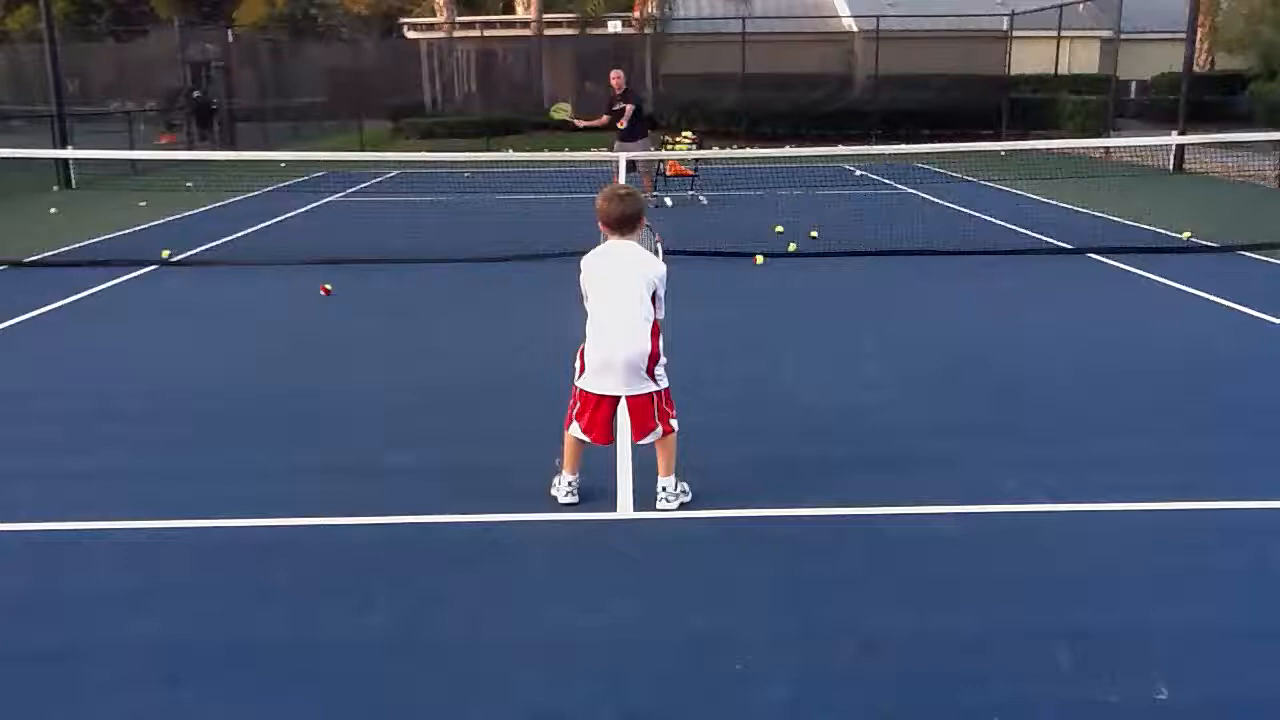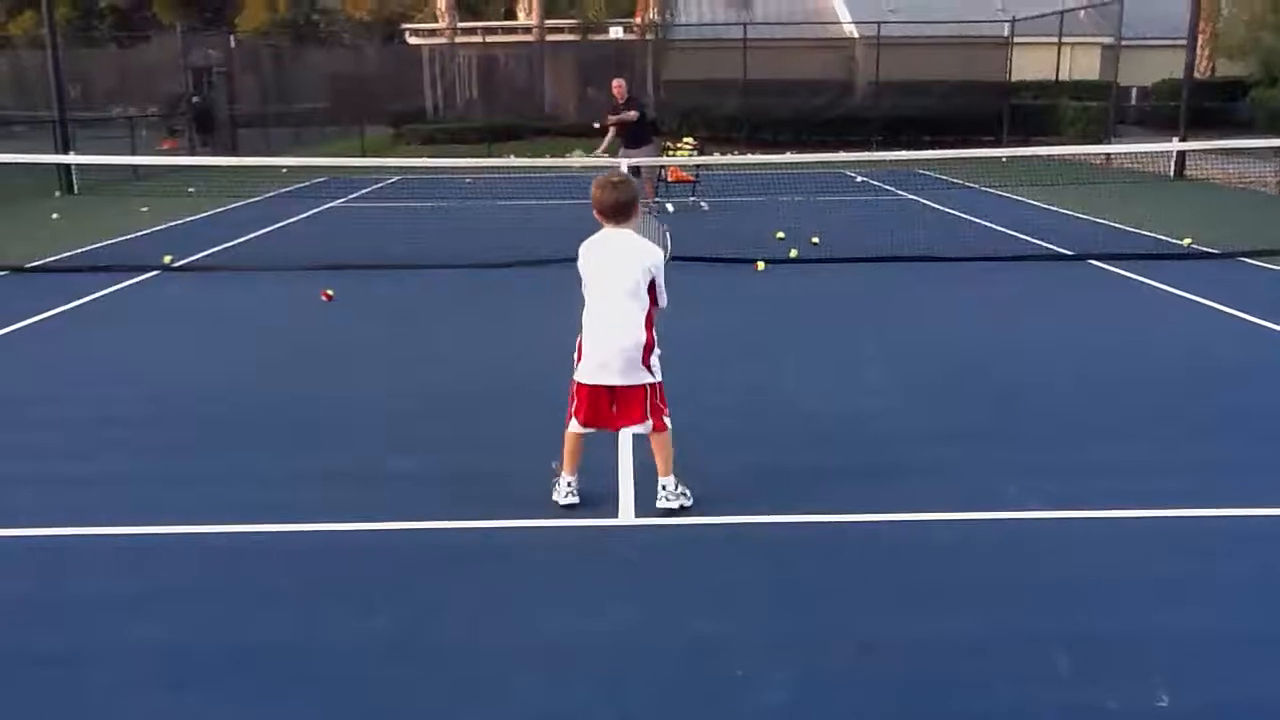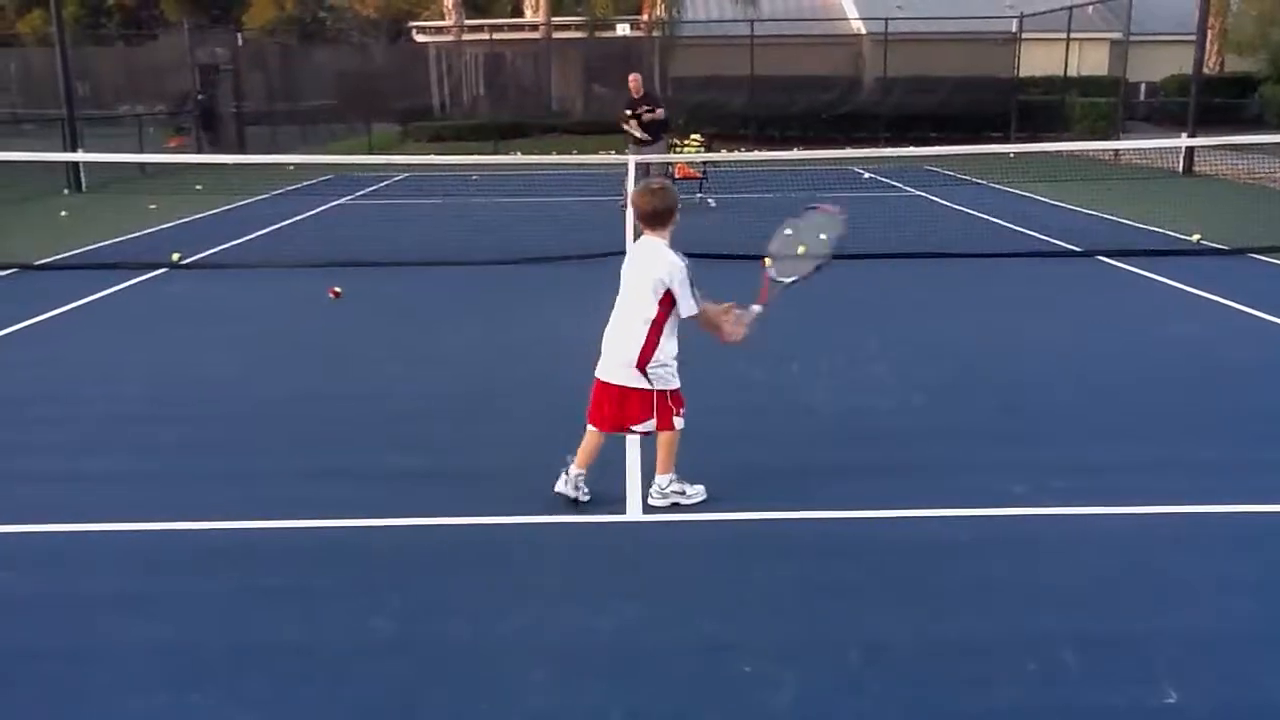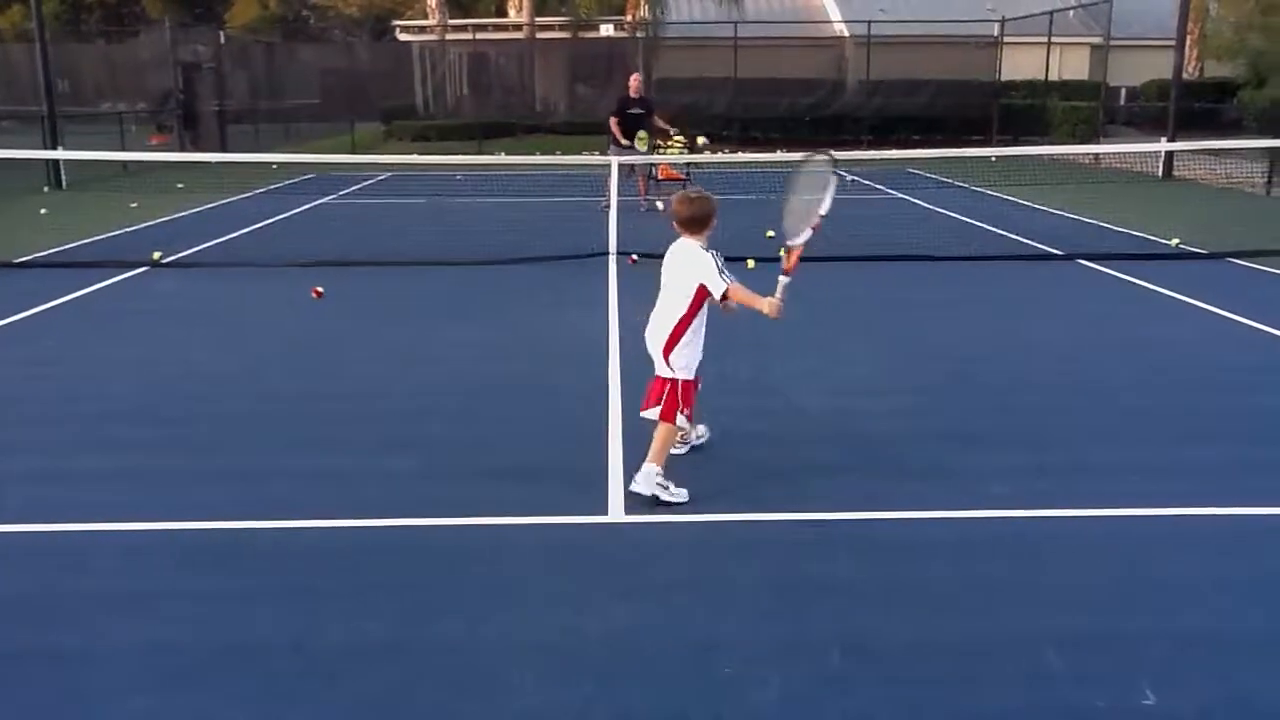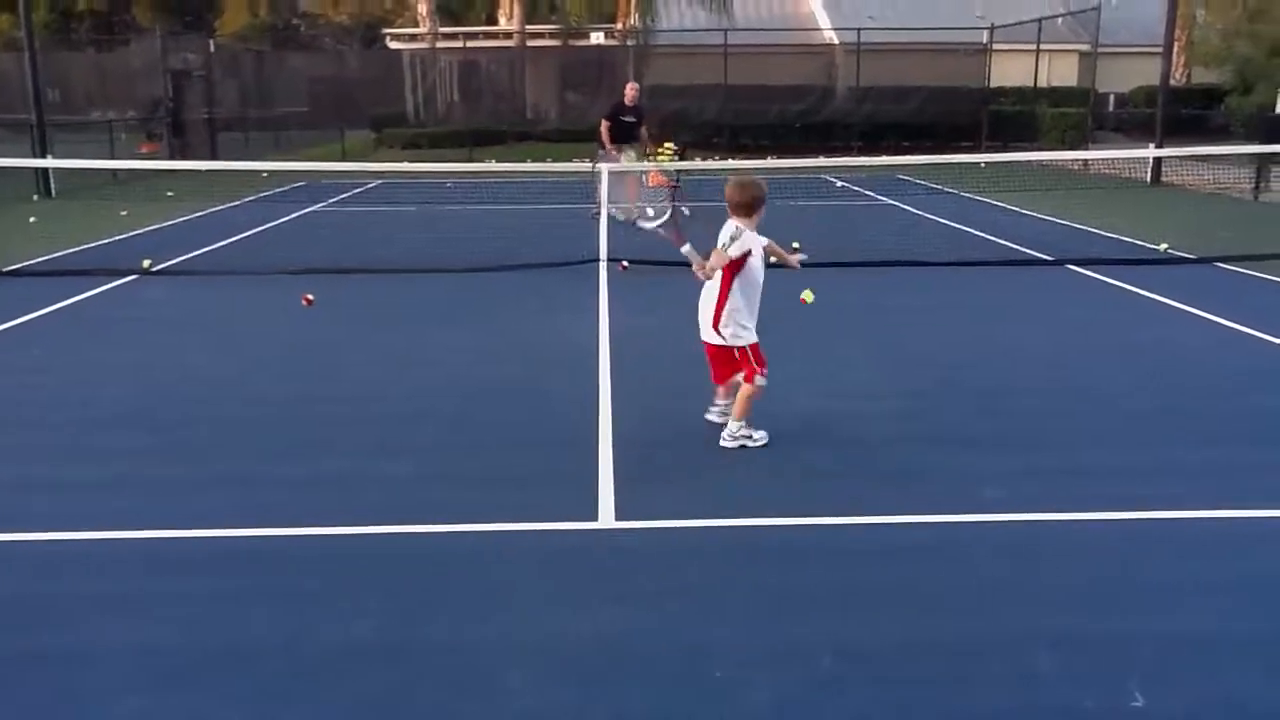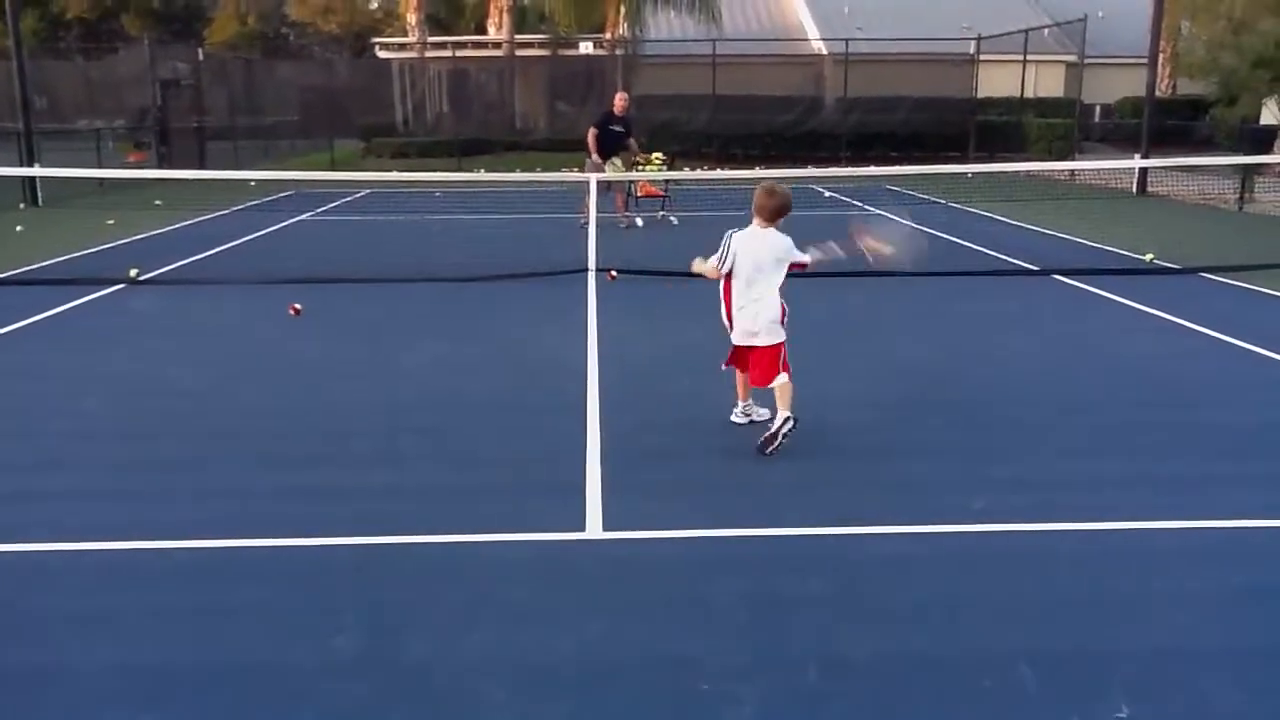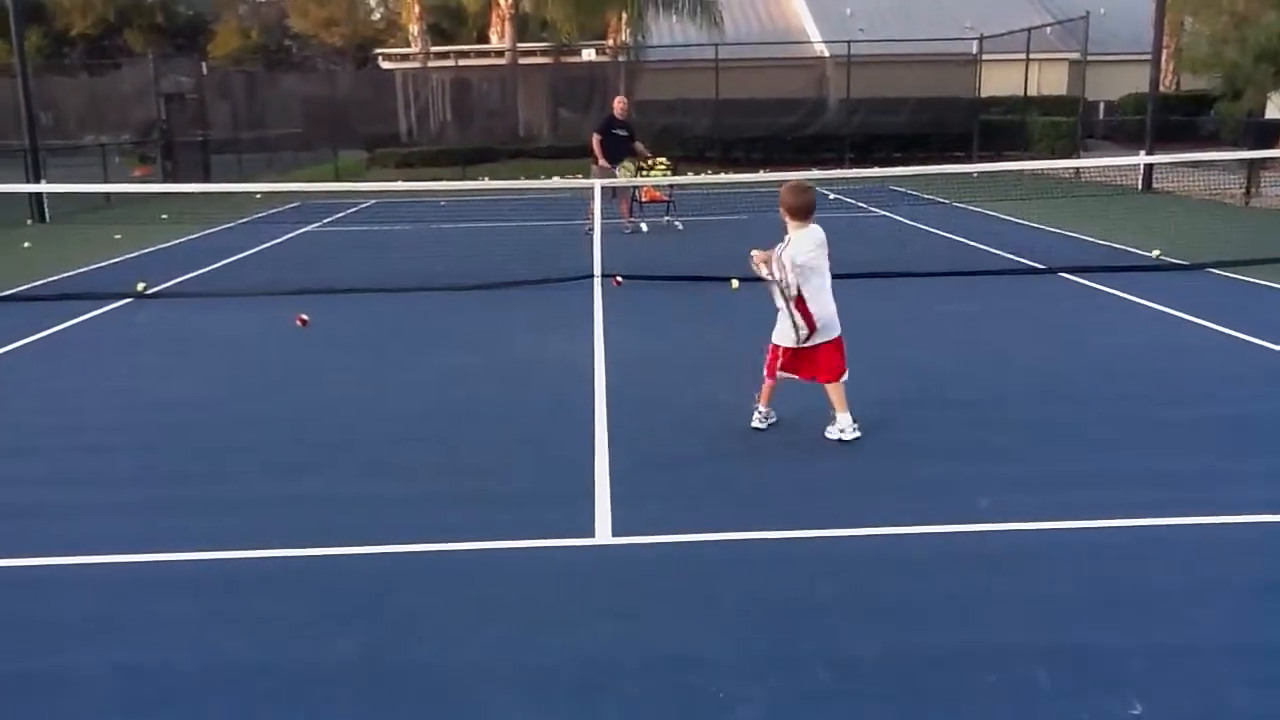
dt=0.4s
person 1, frame 1
left shoulder: (589, 262)
right shoulder: (655, 265)
right elbow: (657, 314)
left hip: (598, 355)
right hip: (640, 358)
left knee: (578, 419)
right knee: (664, 421)
left ankle: (567, 483)
right ankle: (668, 488)
person 1, frame 2
left shoulder: (586, 249)
right shoulder: (651, 253)
right elbow: (655, 306)
left hip: (594, 348)
right hip: (636, 350)
left knee: (579, 417)
right knee: (657, 418)
left ankle: (567, 484)
right ankle: (668, 487)
person 1, frame 3
left shoulder: (636, 251)
right shoulder: (672, 264)
right elbow: (691, 311)
left wrist: (715, 311)
right wrist: (724, 329)
left hip: (613, 347)
right hip: (646, 356)
left knee: (604, 418)
right knee: (670, 416)
left ankle: (574, 477)
right ankle: (665, 485)
person 1, frame 4
left shoulder: (676, 250)
right shoulder: (704, 258)
right elbow: (729, 287)
left wrist: (726, 300)
right wrist: (762, 303)
left hip: (661, 335)
right hip: (676, 345)
left knee: (683, 399)
right knee: (674, 408)
left ankle: (680, 437)
right ankle: (651, 475)
person 1, frame 5
left shoulder: (748, 234)
right shoulder: (739, 234)
left elbow: (765, 245)
right elbow: (720, 254)
left wrist: (787, 257)
right wrist: (709, 267)
left hip: (718, 319)
right hip: (728, 322)
left knee: (733, 368)
right knee: (755, 374)
left ankle: (721, 405)
right ankle: (735, 430)
person 1, frame 6
left shoulder: (734, 238)
right shoulder: (785, 244)
left elbow: (714, 271)
right elbow: (804, 262)
left wrist: (699, 267)
right wrist: (811, 257)
left hip: (736, 320)
right hip: (768, 322)
left knee: (742, 362)
right knee: (779, 373)
left ankle: (744, 407)
right ankle: (783, 416)
person 1, frame 7
left shoulder: (785, 252)
right shoulder: (817, 234)
left elbow: (789, 293)
left wrist: (769, 274)
right wrist: (768, 258)
left hip: (798, 322)
right hip: (828, 318)
left knee: (776, 366)
right knee: (831, 371)
left ankle: (763, 411)
right ankle: (846, 423)
